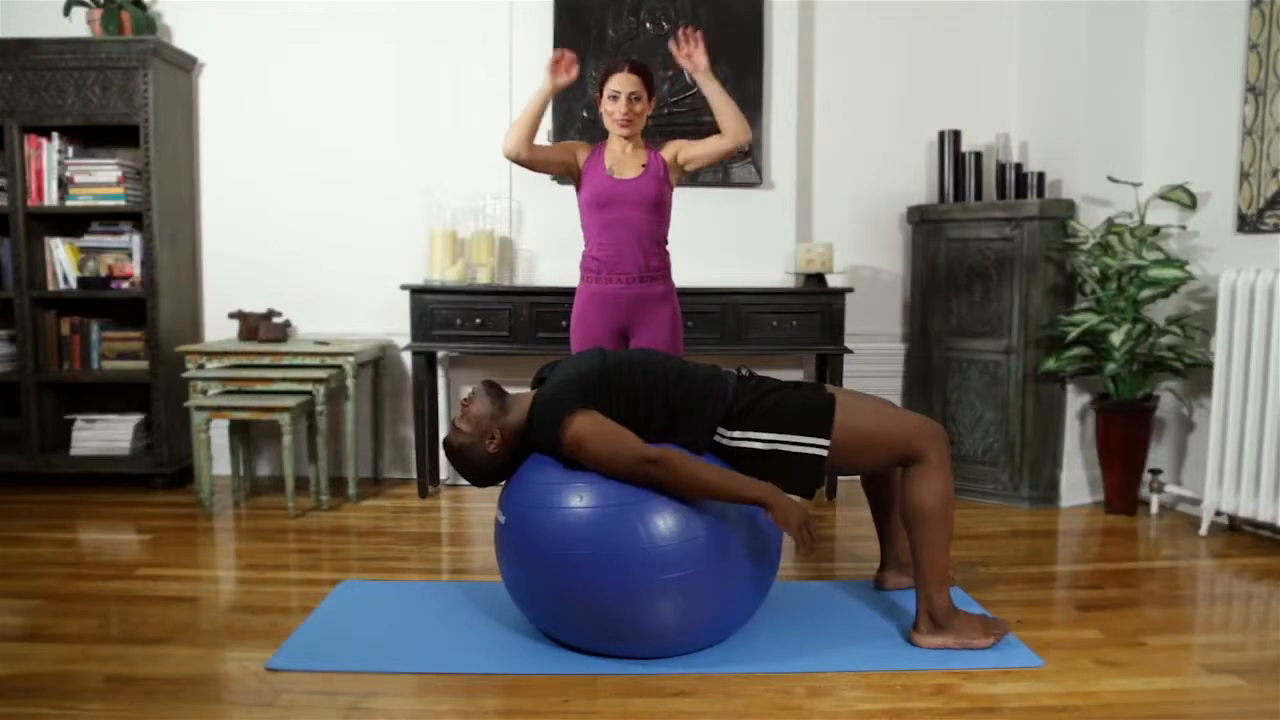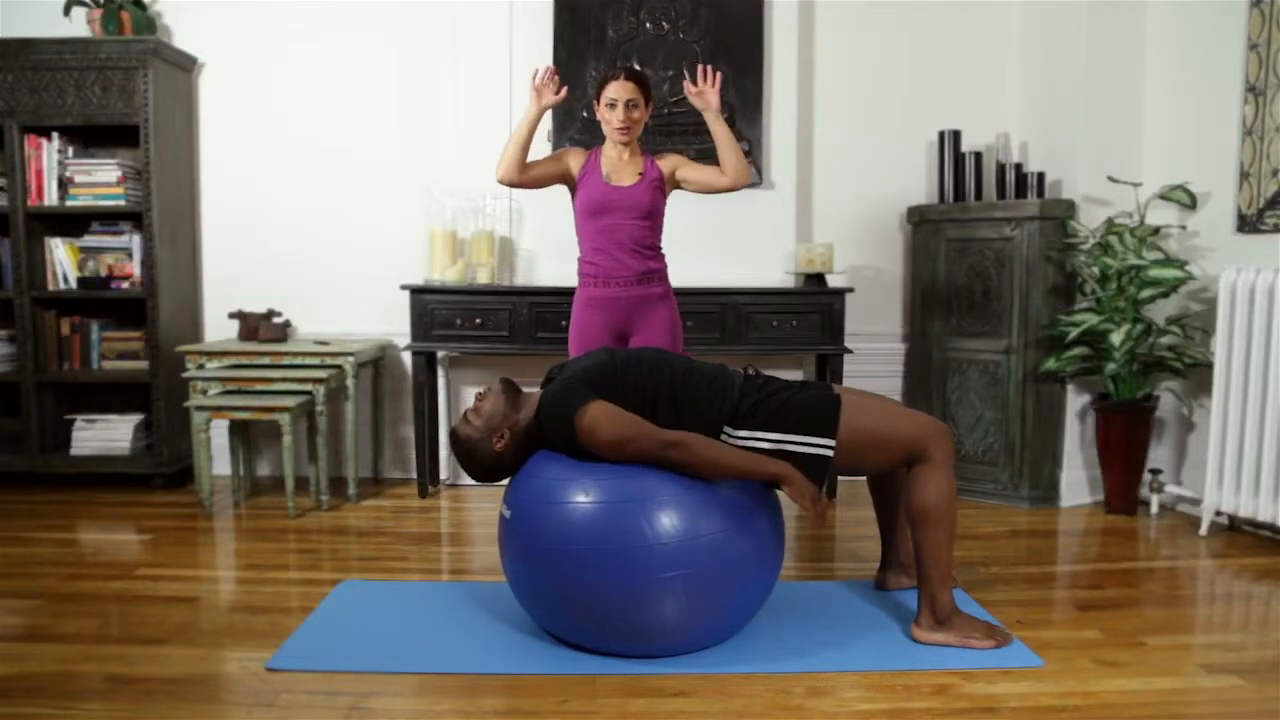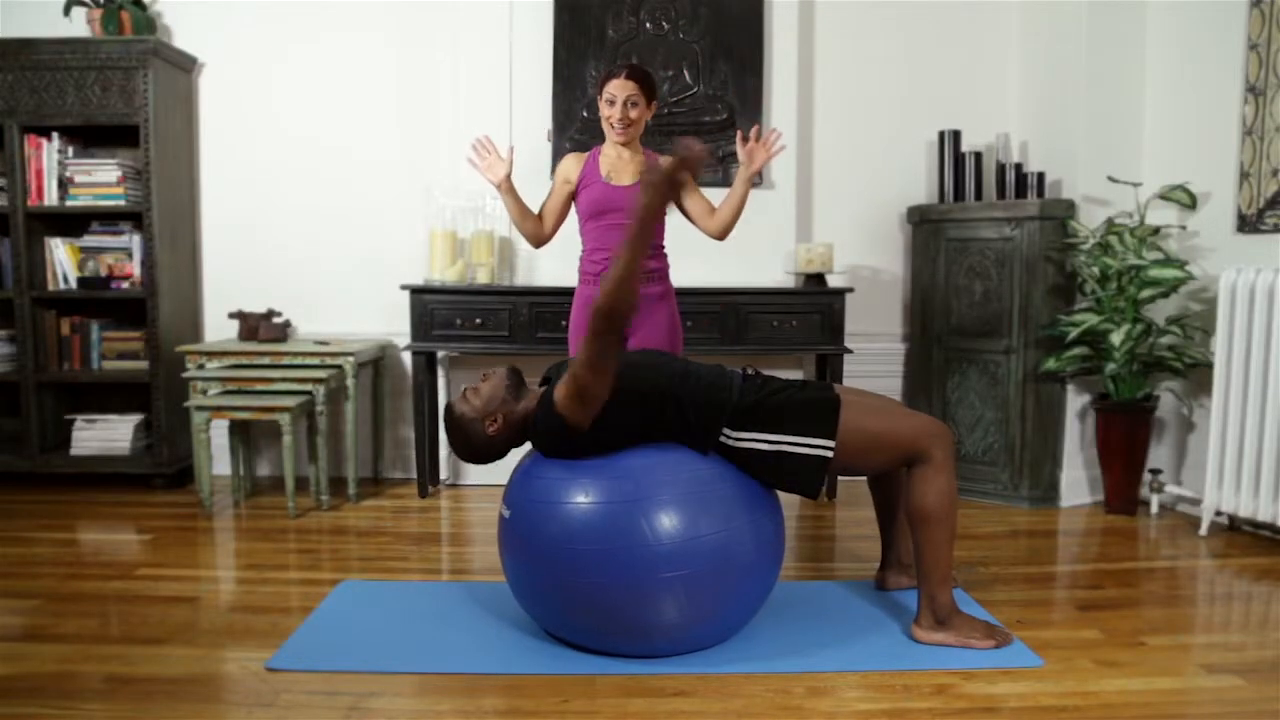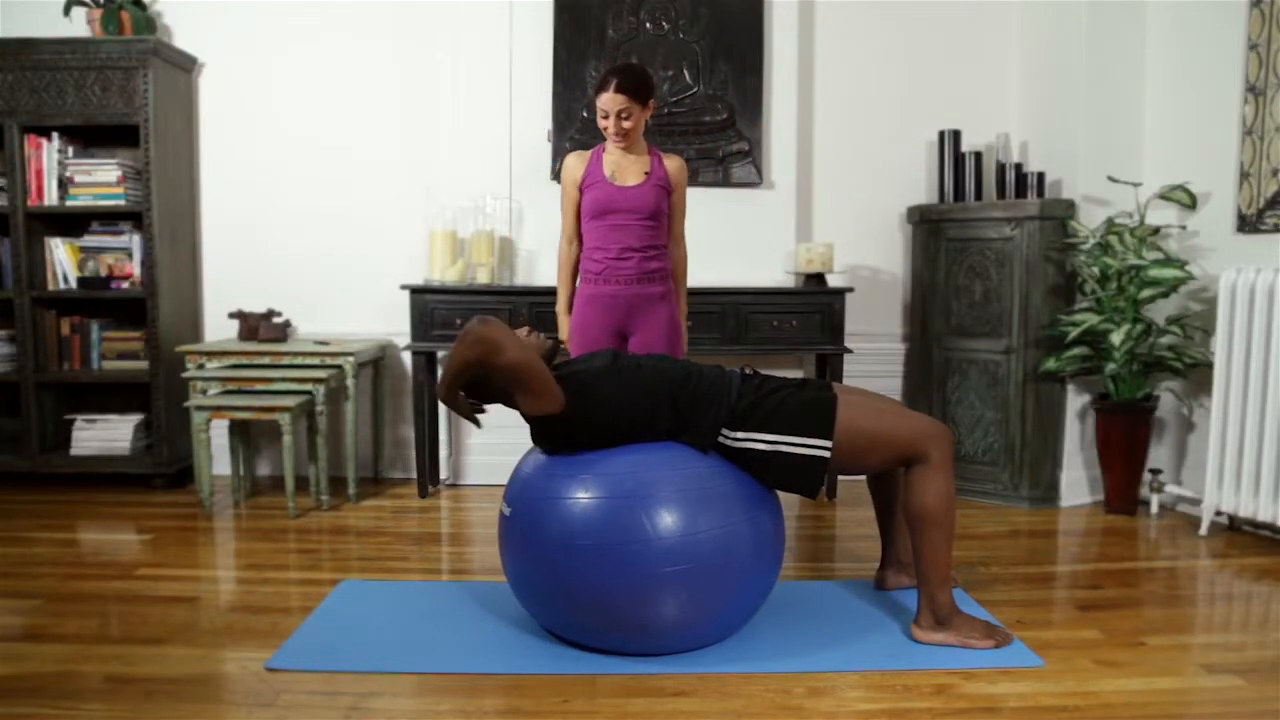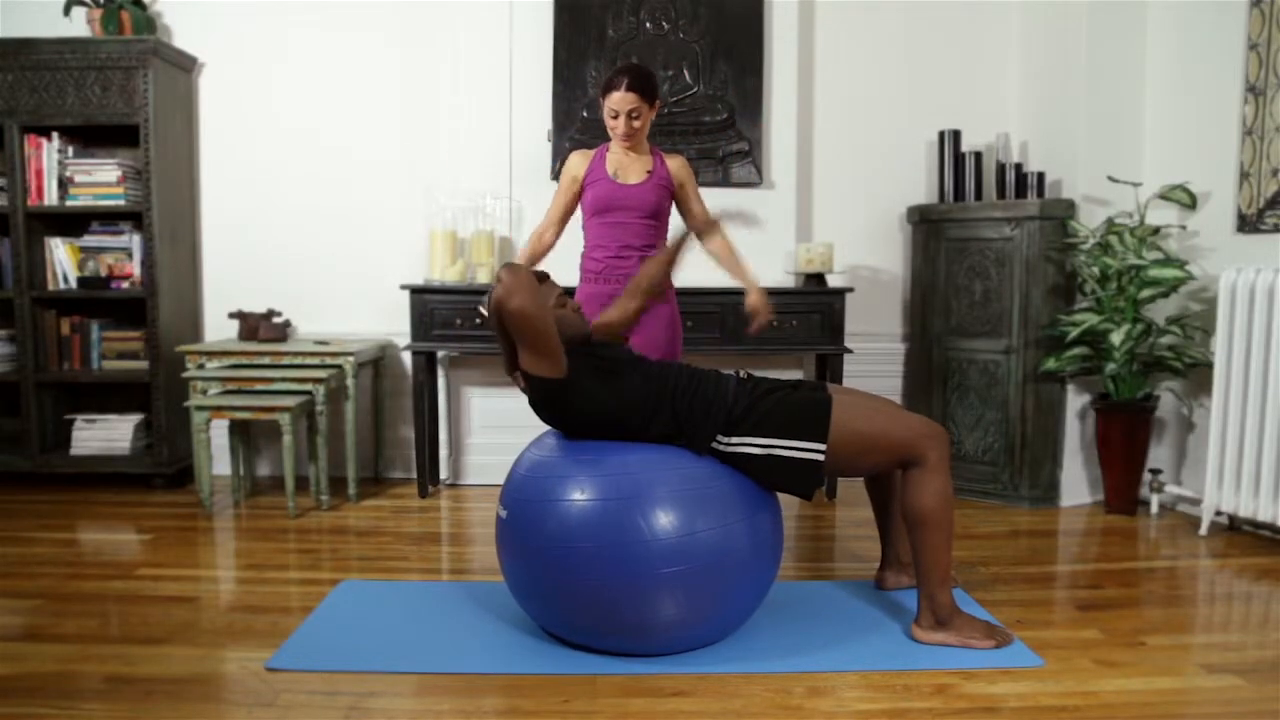
dt=1s
person 1, frame 1
left shoulder: (547, 385)
right shoulder: (556, 424)
right elbow: (654, 462)
right wrist: (769, 497)
left hip: (734, 391)
right hip: (739, 422)
left knee: (889, 431)
right knee: (925, 440)
left ankle: (898, 564)
right ankle: (937, 617)
person 1, frame 2
left shoulder: (557, 388)
right shoulder: (564, 417)
right elbow: (670, 445)
right wrist: (782, 472)
left hip: (743, 392)
right hip: (748, 420)
left knee: (897, 430)
right knee: (932, 440)
left ankle: (899, 564)
right ankle: (938, 615)
person 1, frame 3
left shoulder: (559, 398)
right shoulder: (562, 419)
right elbow: (607, 326)
right wrist: (650, 209)
left hip: (742, 398)
right hip: (742, 425)
left knee: (901, 431)
right knee: (931, 442)
left ankle: (898, 566)
right ankle: (938, 615)
person 1, frame 4
left shoulder: (556, 386)
right shoulder: (552, 413)
right elbow: (484, 336)
right wrist: (450, 386)
left hip: (739, 394)
right hip: (740, 419)
left knee: (898, 422)
right knee: (930, 439)
left ankle: (898, 563)
right ankle: (939, 616)
person 1, frame 5
left shoulder: (569, 361)
right shoulder: (549, 377)
left elbow: (637, 299)
right elbow: (509, 289)
left wrist: (684, 236)
left hip: (740, 401)
right hip: (737, 427)
left knee: (893, 427)
right knee: (926, 441)
left ankle: (898, 565)
right ankle: (938, 615)
person 2, frame 1
left shoulder: (668, 158)
right shoulder: (581, 157)
left elbow: (738, 137)
right elbow: (516, 150)
left wrist: (702, 76)
right wrist: (550, 86)
left hip: (655, 301)
right hip: (596, 301)
person 2, frame 2
left shoulder: (665, 167)
right shoulder: (577, 162)
left elbow: (736, 178)
right elbow: (509, 175)
left wrist: (711, 114)
right wrist: (537, 110)
left hip: (653, 303)
right hip: (595, 304)
person 2, frame 3
left shoulder: (667, 168)
right shoulder: (575, 165)
left elbow: (716, 226)
right elbow: (539, 234)
left wrist: (745, 174)
right wrist: (505, 186)
left hip: (653, 303)
right hip: (594, 303)
person 2, frame 4
left shoulder: (671, 167)
right shoulder: (578, 165)
left elbow: (675, 243)
right elbow: (570, 242)
left wrist: (681, 312)
right wrist: (562, 311)
left hip: (655, 303)
right hip: (595, 303)
person 2, frame 5
left shoulder: (673, 168)
right shoulder: (582, 163)
left elbow: (708, 233)
right elbow: (548, 230)
left wrist: (749, 284)
left hip: (655, 303)
right hip: (596, 302)
